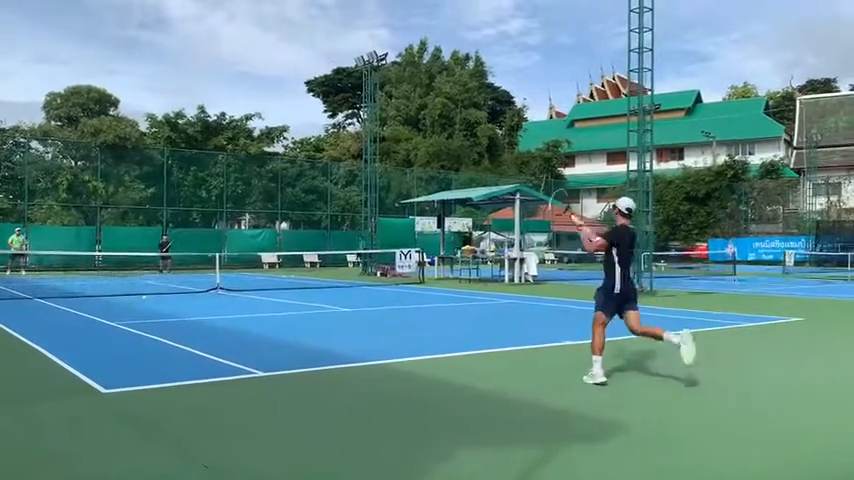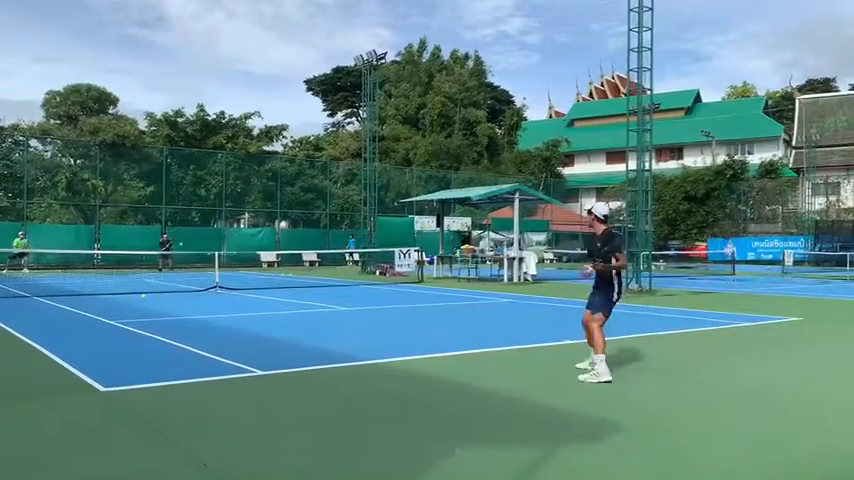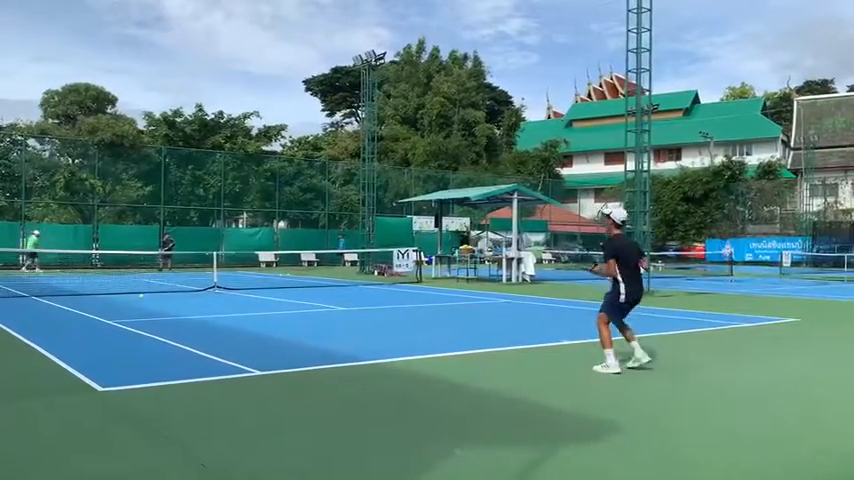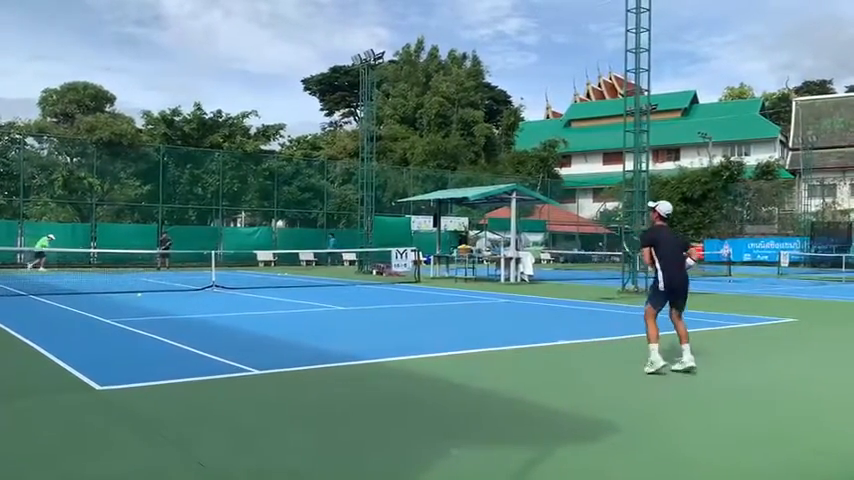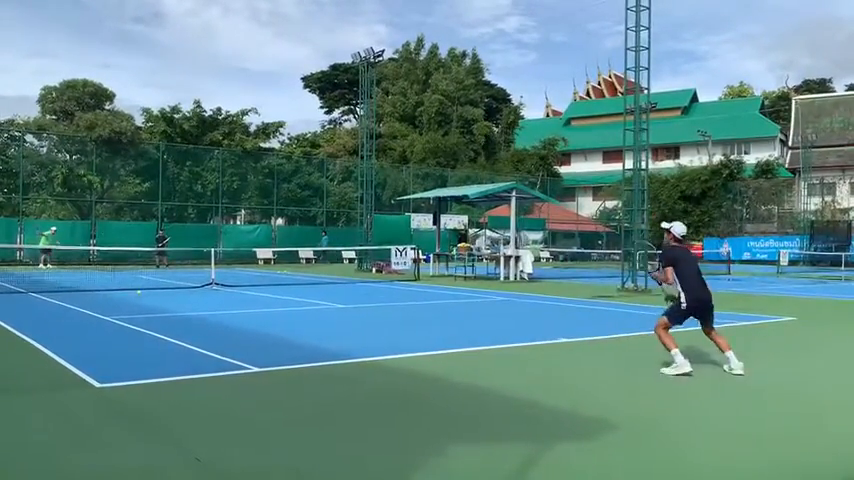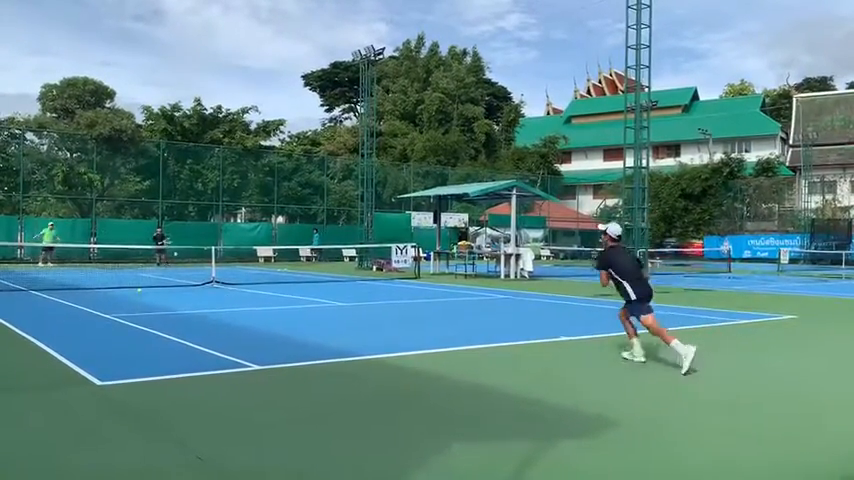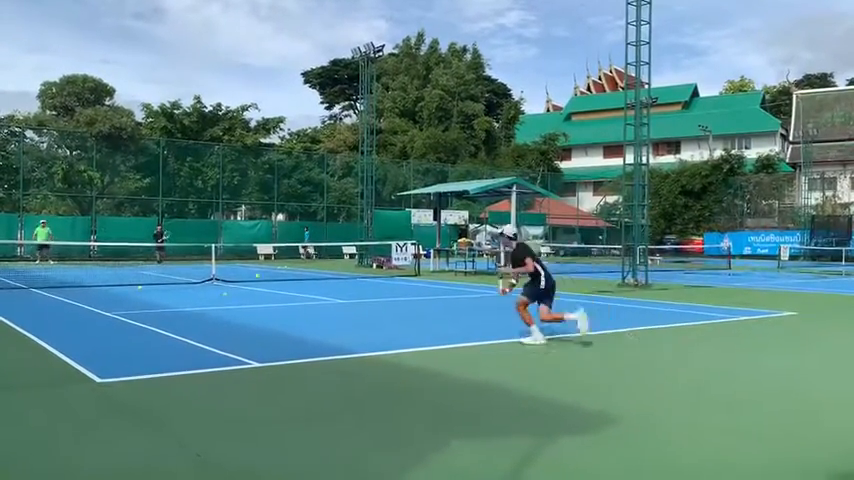
dt=0.4s
person 1, frame 1
left shoulder: (617, 232)
right shoulder: (629, 233)
left elbow: (591, 248)
left wrist: (583, 231)
left hip: (614, 286)
right hip: (627, 287)
left knee: (598, 325)
right knee: (636, 327)
left ankle: (597, 372)
right ankle: (677, 339)
person 1, frame 2
left shoulder: (612, 237)
right shoulder: (596, 238)
left elbow: (623, 263)
left wrist: (605, 266)
right wrist: (591, 268)
left hip: (610, 288)
right hip: (600, 287)
left knee: (595, 324)
right knee: (587, 321)
left ankle: (601, 371)
right ankle: (595, 360)
person 1, frame 3
left shoulder: (611, 242)
right shoulder: (630, 242)
left elbow: (611, 272)
right elbow: (644, 264)
left wrist: (599, 270)
left hip: (622, 290)
right hip: (635, 290)
left knee: (602, 321)
right knee: (618, 321)
left ankle: (611, 363)
right ankle: (639, 354)
person 1, frame 4
left shoulder: (649, 233)
right shoulder: (676, 236)
left elbow: (647, 261)
right elbow: (694, 256)
left hip: (664, 281)
right hip: (682, 280)
left knee: (650, 317)
right knee: (676, 318)
left ankle: (655, 359)
right ankle: (687, 358)
person 1, frame 5
left shoulder: (667, 253)
right shoulder: (690, 255)
left elbow: (670, 280)
left wrist: (658, 276)
right wrist: (677, 295)
left hip: (688, 299)
right hip: (705, 298)
left knee: (660, 328)
right knee: (710, 331)
left ankle: (681, 363)
right ankle: (734, 363)
person 1, frame 6
left shoulder: (604, 255)
right shoulder: (628, 253)
left elbow: (604, 282)
right elbow: (644, 276)
left wrist: (608, 274)
left hip: (634, 295)
right hip: (645, 290)
left knee: (652, 326)
right knee: (623, 315)
left ankle: (684, 351)
right ankle: (636, 352)
person 1, frame 7
left shoulder: (522, 248)
right shoulder: (514, 254)
left elbow: (530, 268)
right elbow: (516, 276)
left wrist: (510, 271)
right wrist: (508, 288)
left hip: (543, 281)
right hip: (539, 281)
left knee: (520, 305)
right knee: (545, 317)
left ankle: (537, 336)
right ankle: (577, 316)
